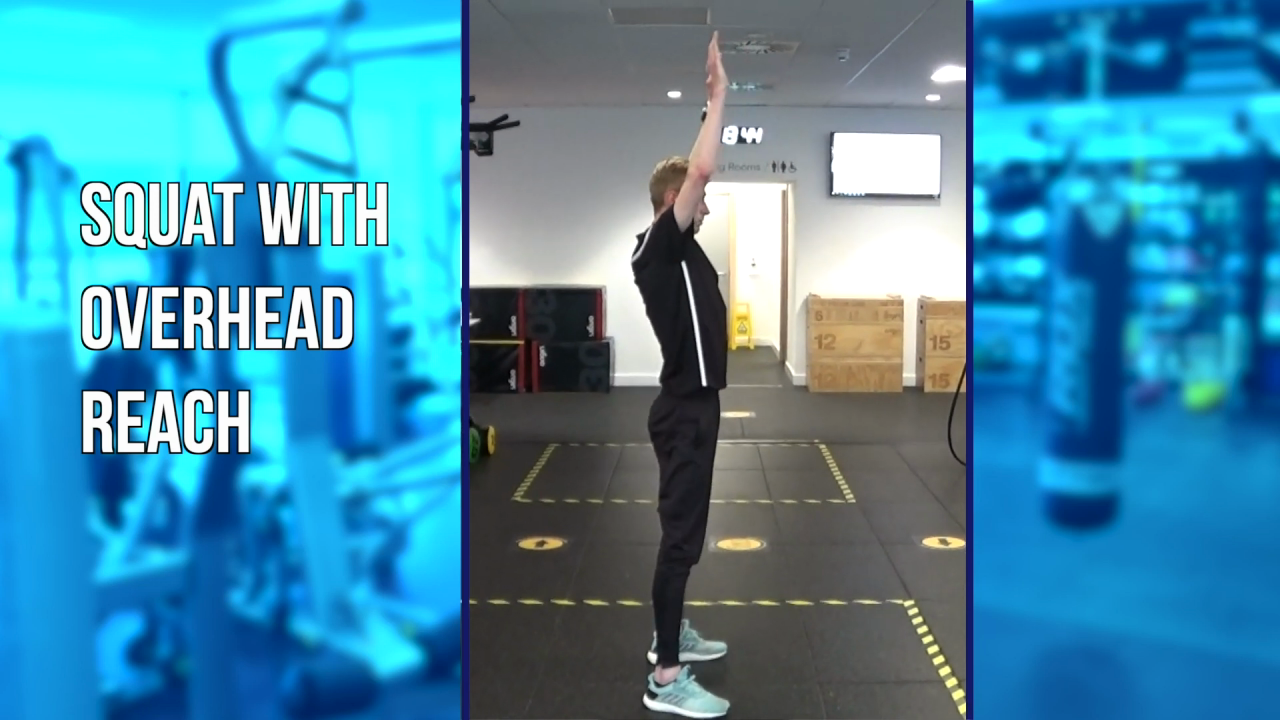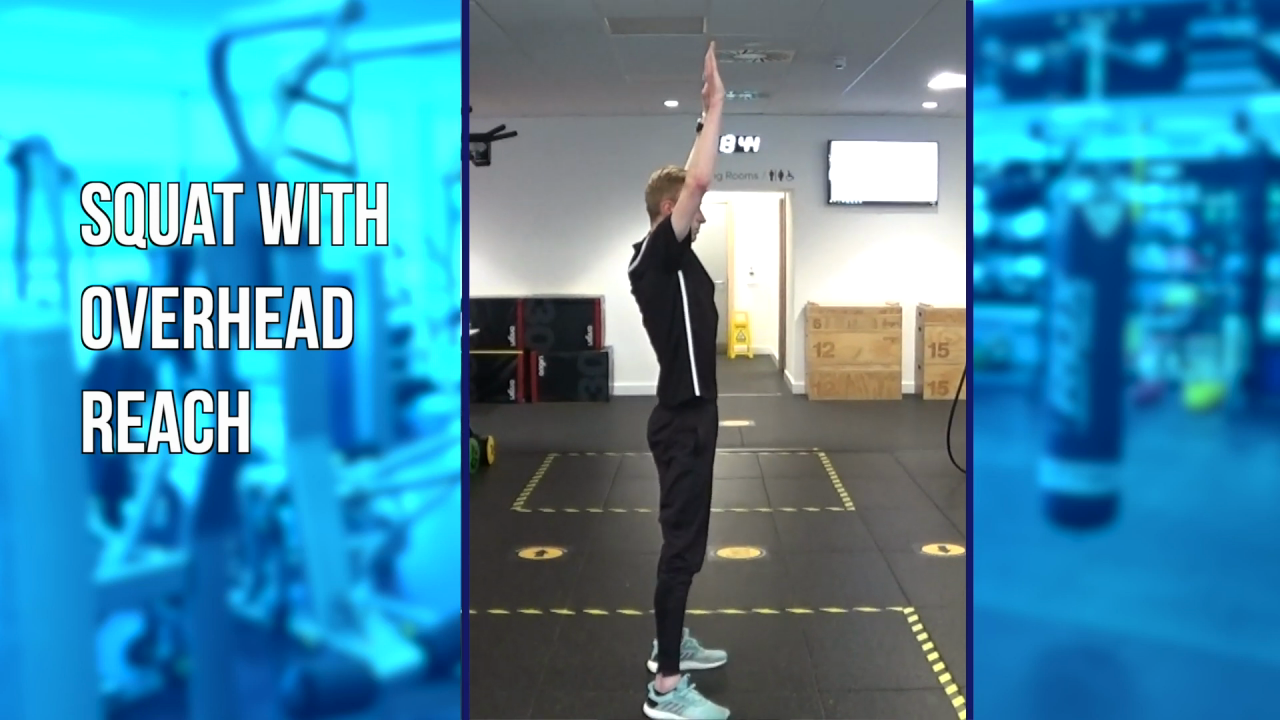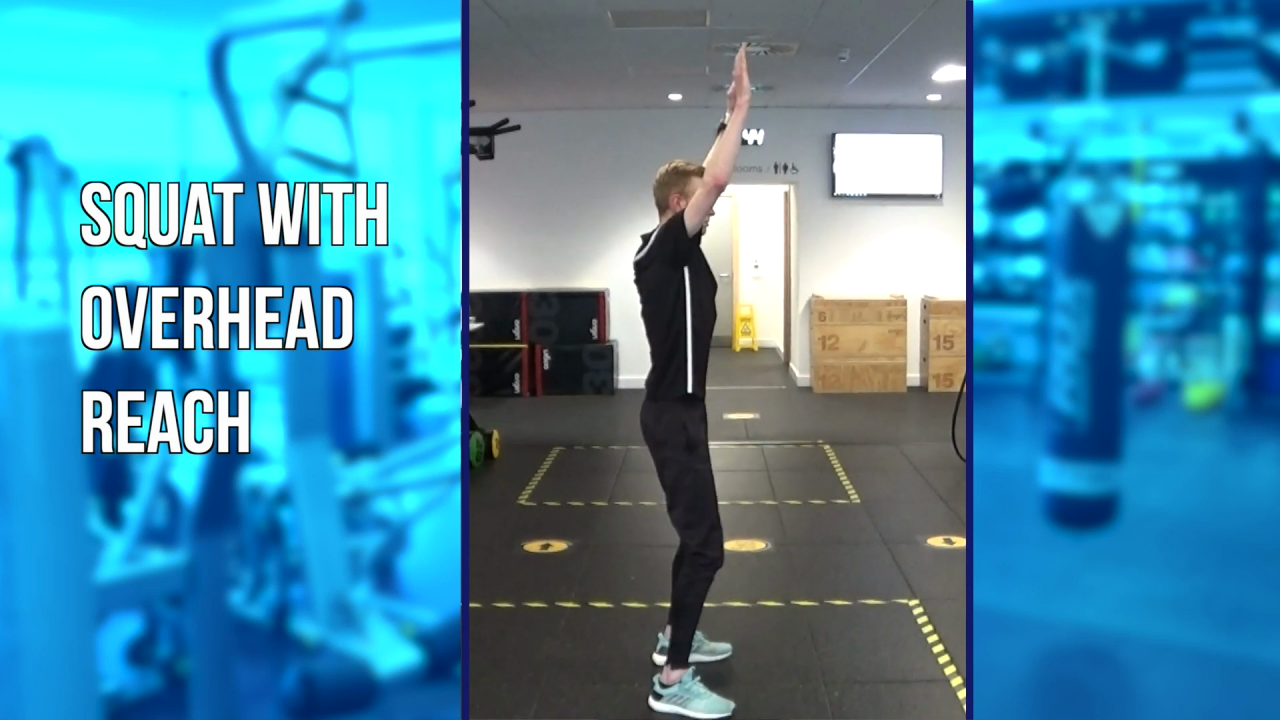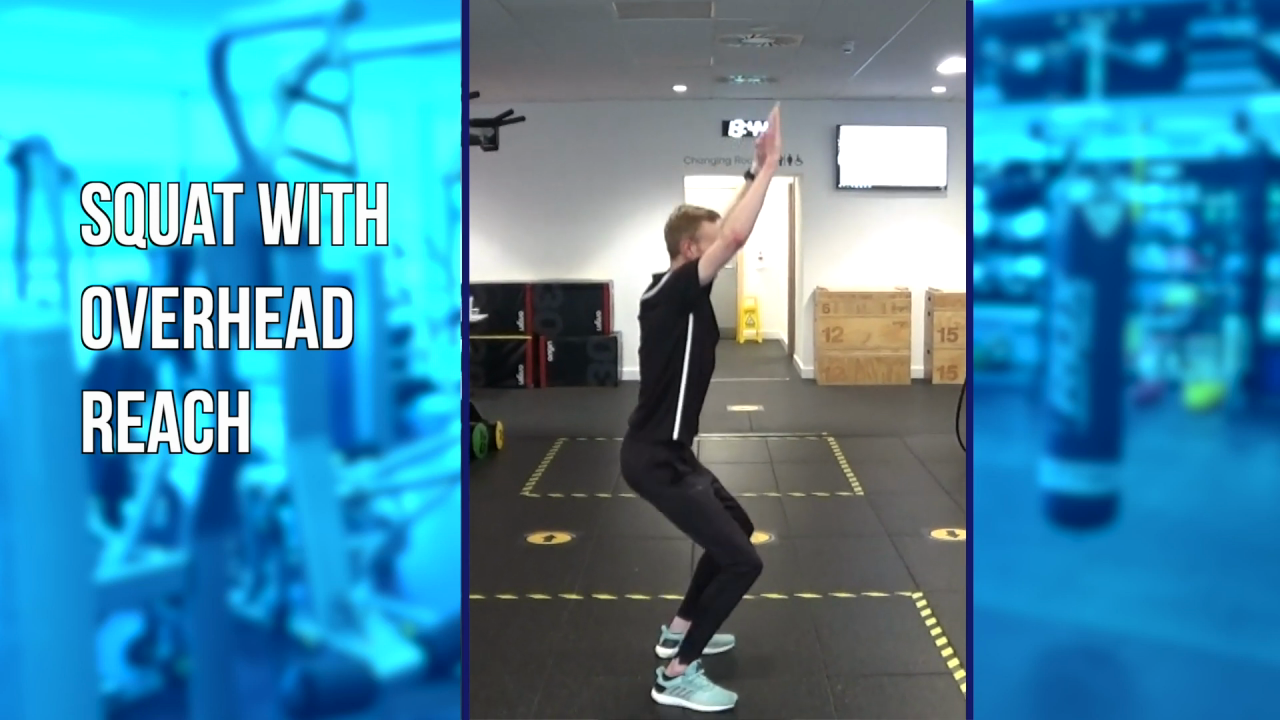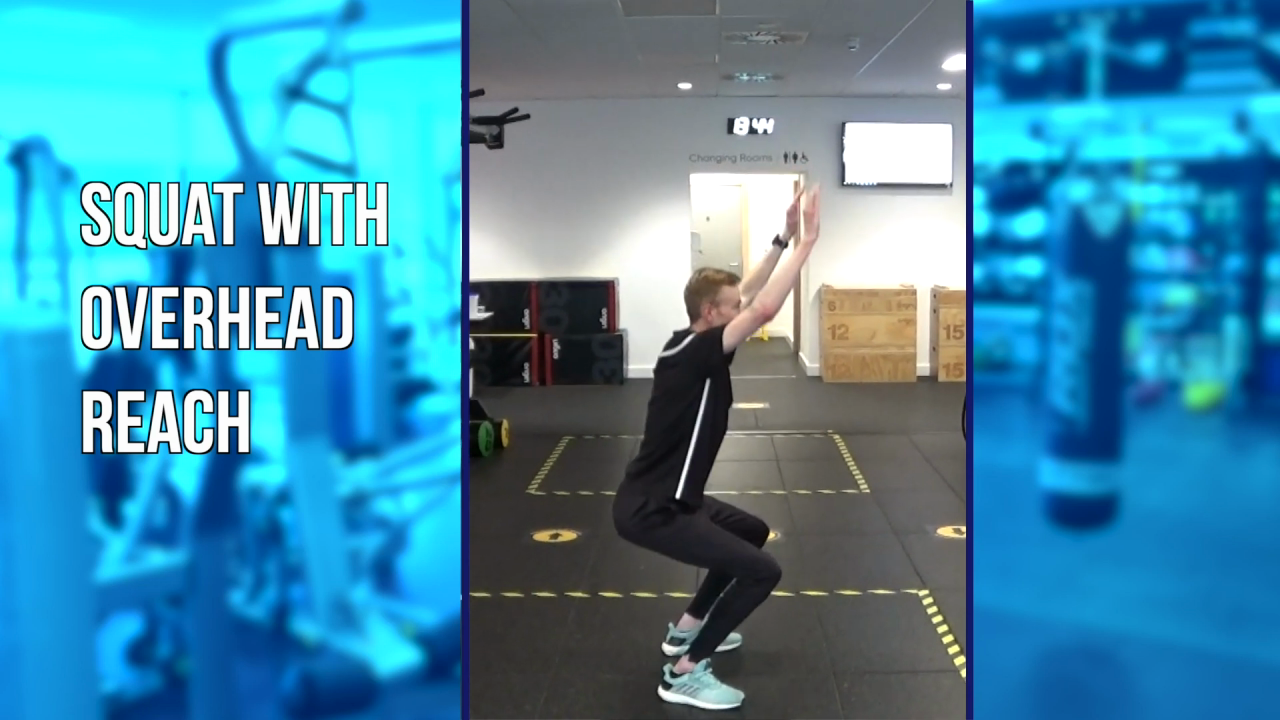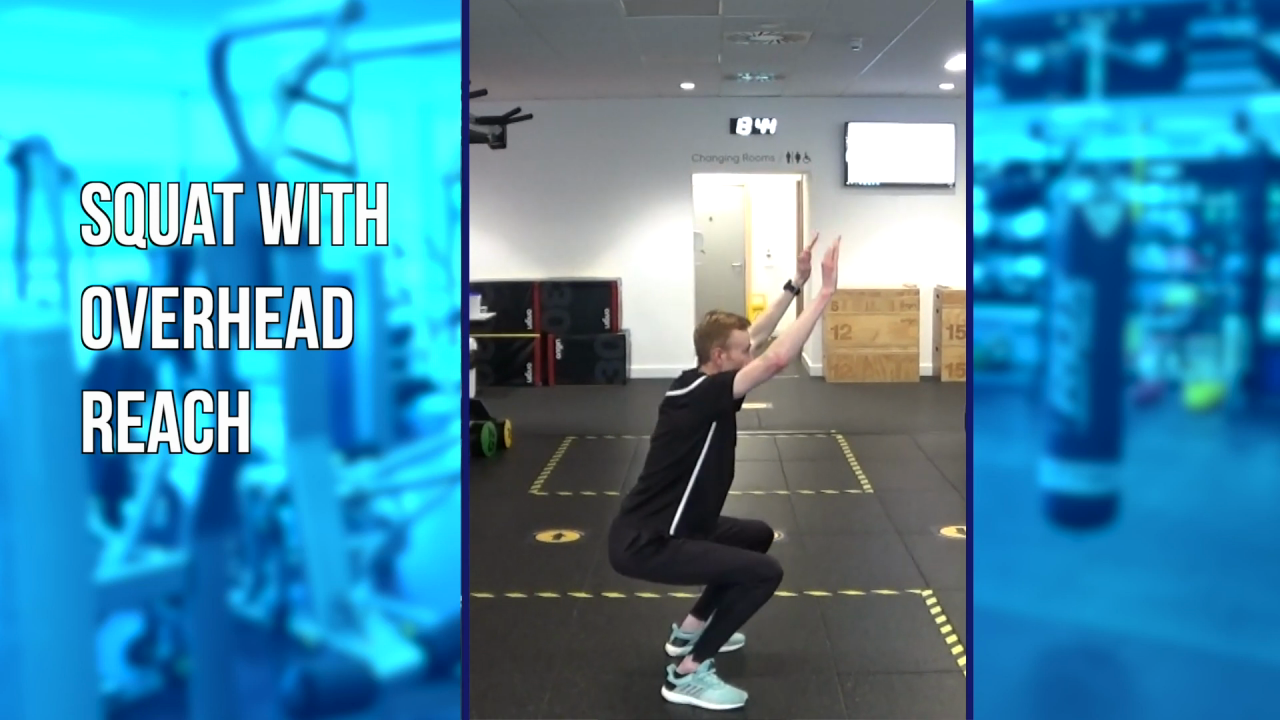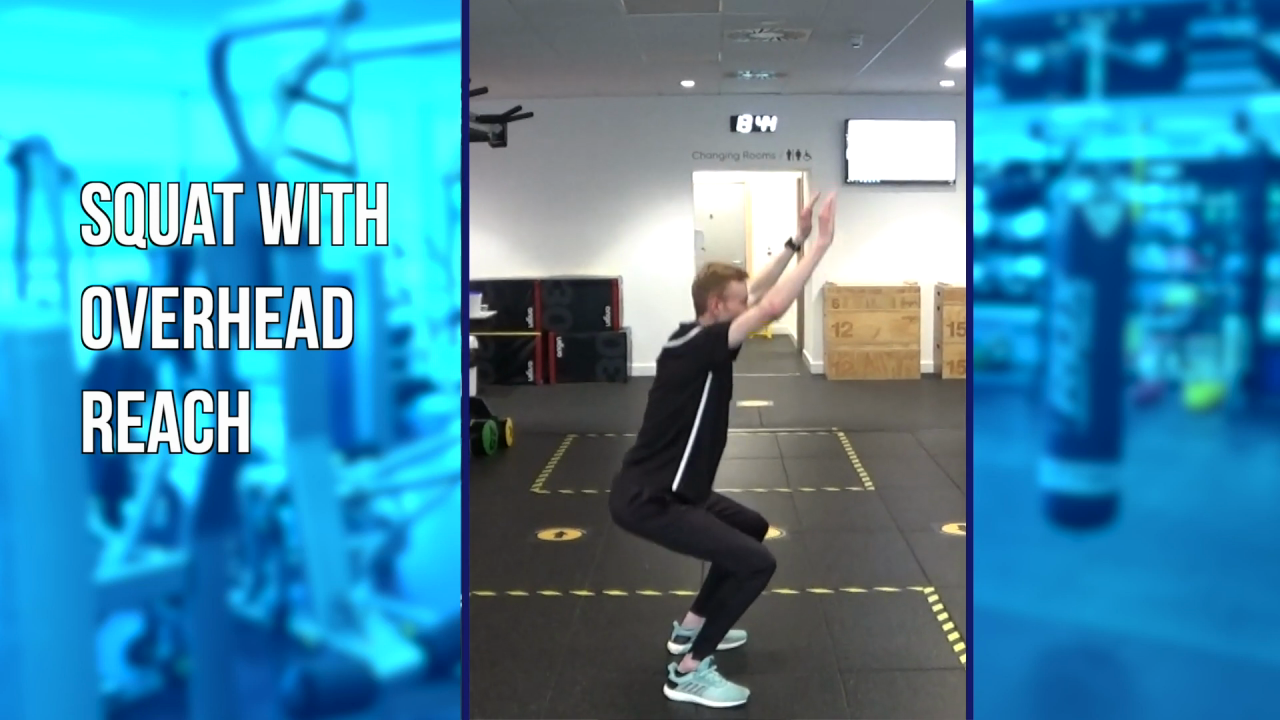
dt=0.4s
person 1, frame 1
left shoulder: (672, 248)
right shoulder: (661, 246)
left elbow: (695, 174)
right elbow: (700, 170)
left wrist: (715, 104)
right wrist: (717, 98)
left hip: (690, 405)
right hip: (685, 411)
left knee: (684, 533)
right knee: (681, 538)
left ankle: (670, 634)
person 1, frame 2
left shoulder: (667, 258)
right shoulder: (656, 256)
left elbow: (692, 184)
right elbow: (697, 181)
left wrist: (709, 117)
right wrist: (714, 112)
left hip: (686, 414)
right hip: (683, 419)
left knee: (685, 541)
right knee: (683, 546)
left ankle: (671, 643)
person 1, frame 3
left shoulder: (666, 250)
right shoulder: (666, 247)
left elbow: (708, 180)
right elbow: (717, 181)
left wrist: (730, 118)
right wrist: (740, 112)
left hip: (677, 411)
right hip: (674, 416)
left knee: (699, 535)
right knee: (704, 545)
left ankle: (676, 635)
person 1, frame 4
left shoulder: (675, 290)
right shoulder: (675, 290)
left elbow: (727, 230)
right elbow: (736, 235)
left wrist: (755, 170)
right wrist: (769, 167)
left hip: (667, 451)
right hip: (656, 460)
left knee: (736, 528)
right knee: (741, 561)
left ankle: (680, 628)
right ankle: (677, 674)
person 1, frame 5
left shoulder: (691, 346)
right shoulder: (696, 353)
left elbow: (751, 299)
right elbow: (764, 311)
left wrist: (783, 239)
right wrist: (806, 242)
left hip: (663, 498)
right hip: (650, 511)
left knee: (753, 533)
right knee: (761, 570)
left ankle: (687, 626)
right ankle: (684, 672)
person 1, frame 6
left shoulder: (699, 385)
right shoulder: (704, 396)
left elbow: (759, 336)
right elbow: (777, 359)
left wrist: (796, 284)
right wrist: (824, 292)
left hip: (658, 528)
right hip: (642, 545)
left knee: (759, 536)
right knee: (764, 571)
left ankle: (691, 628)
right ankle: (688, 672)
person 1, frame 7
left shoulder: (696, 340)
right shoulder: (698, 346)
left elbow: (759, 295)
right elbow: (772, 309)
left wrist: (794, 244)
right wrist: (819, 245)
left hip: (668, 486)
right hip: (648, 498)
left knee: (752, 529)
right knee: (754, 564)
left ankle: (692, 625)
right ankle: (689, 672)
